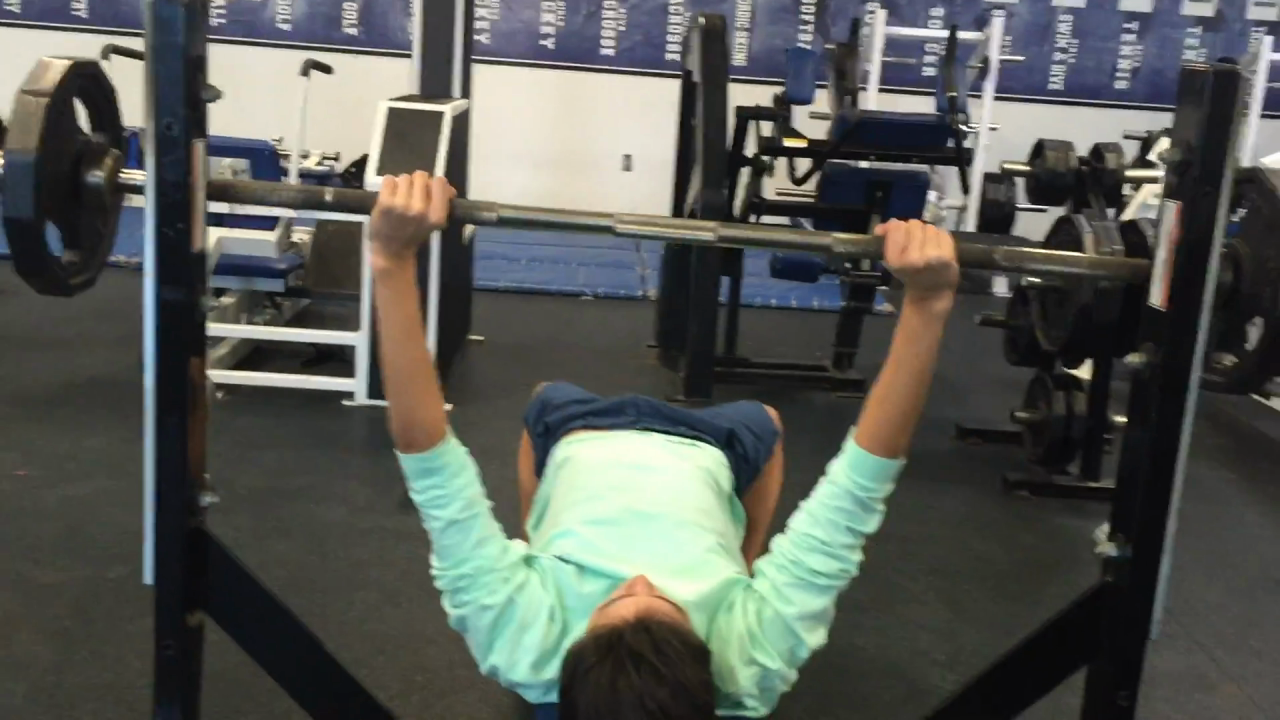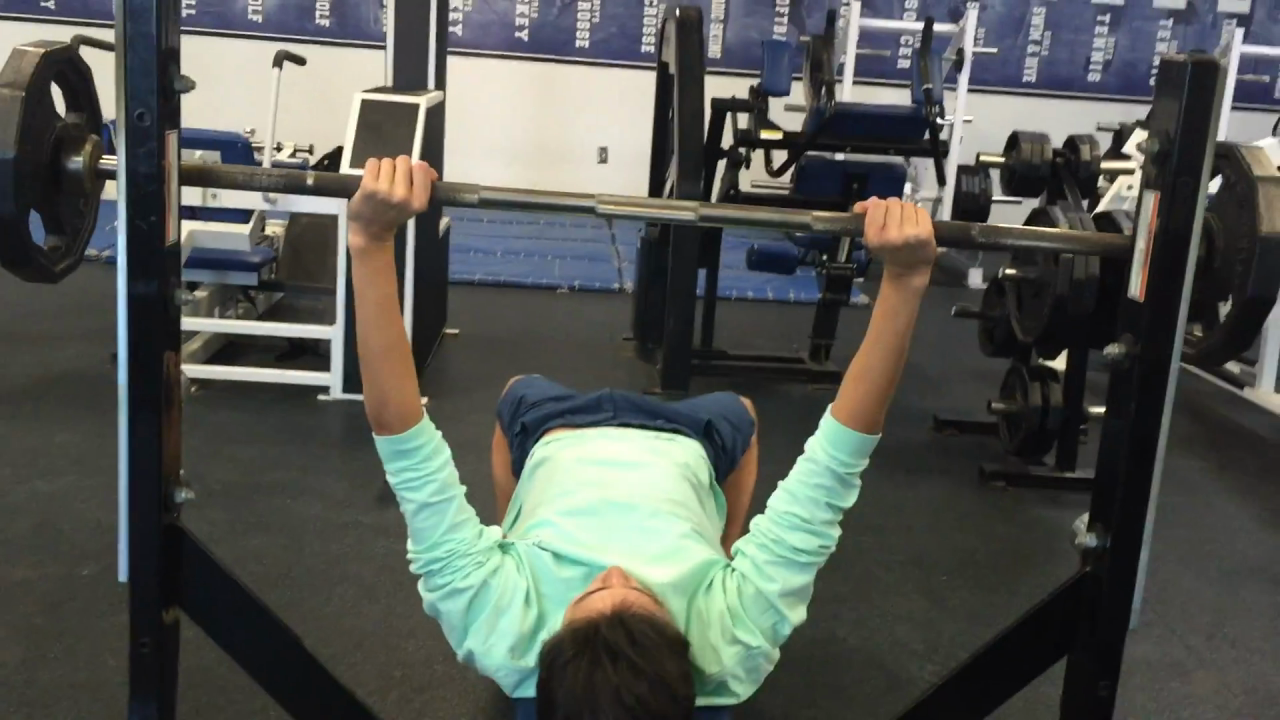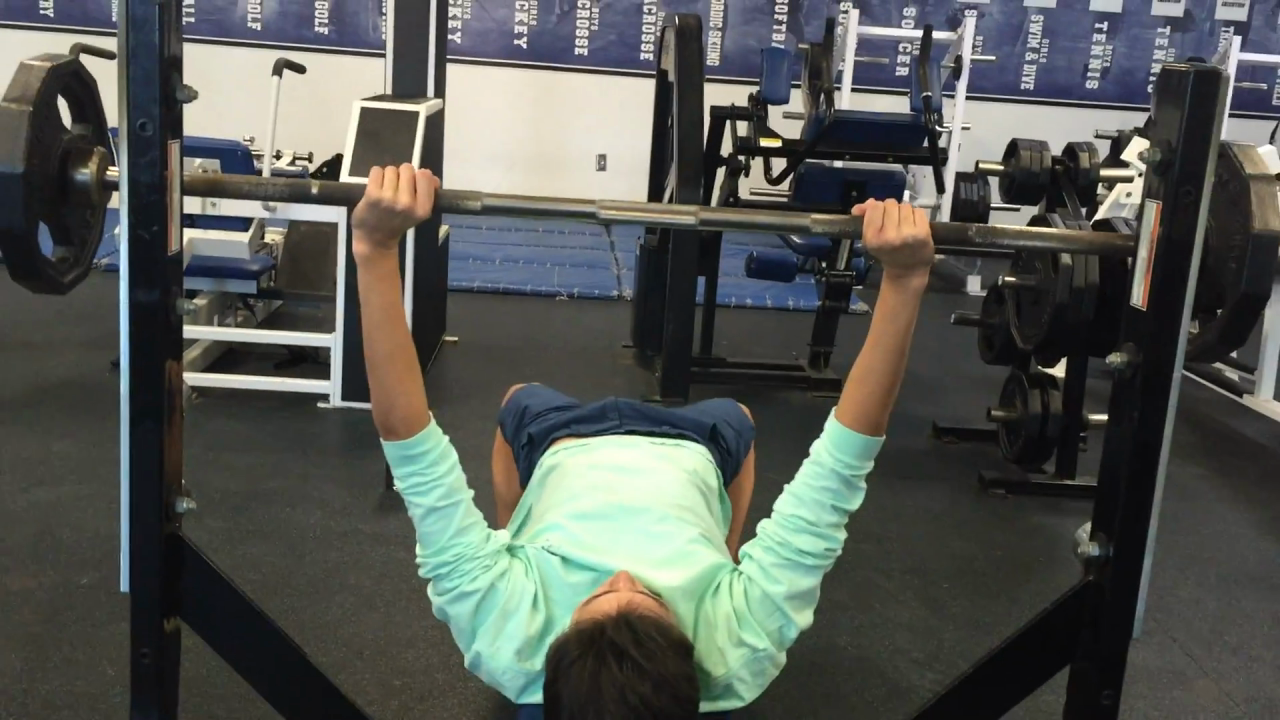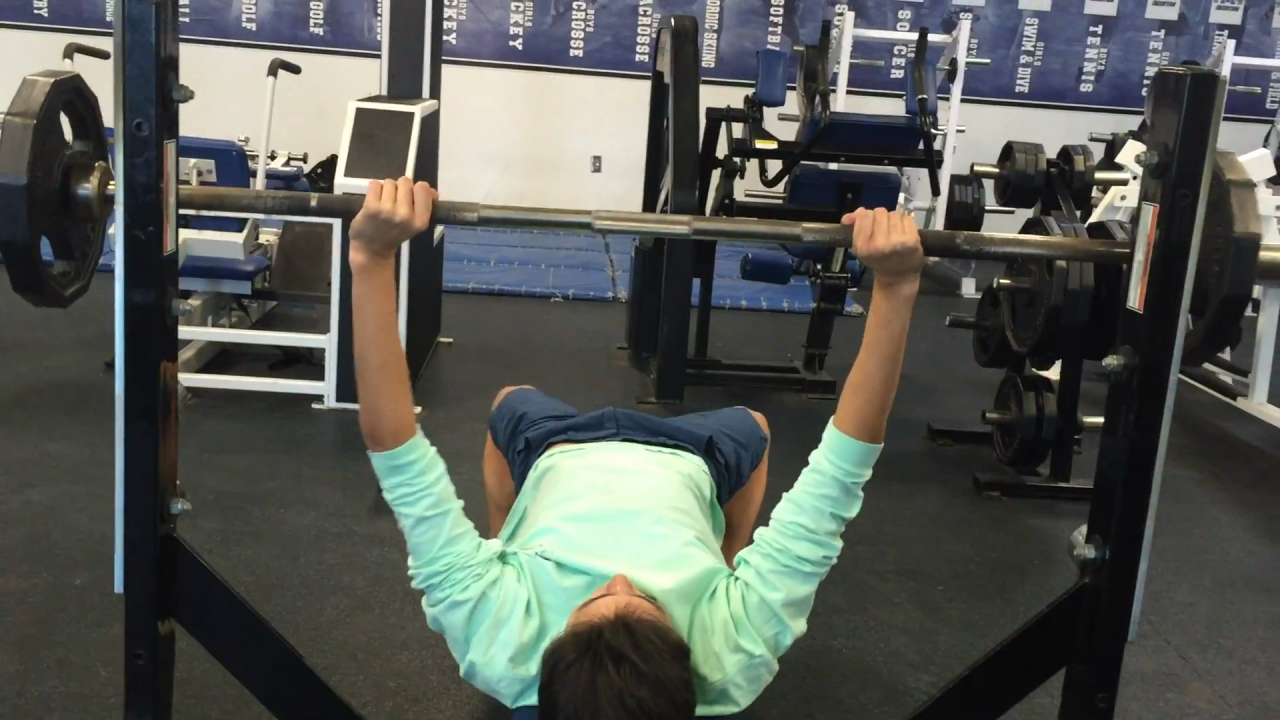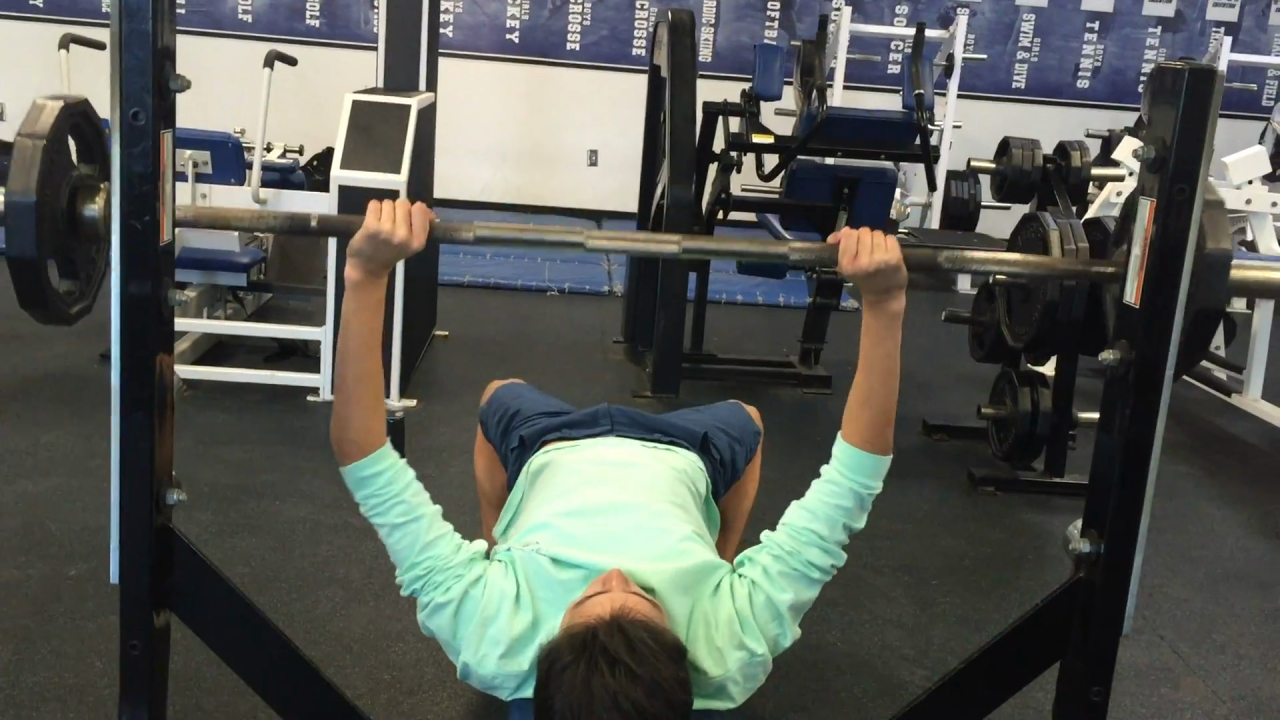
dt=0.2s
person 1, frame 1
left shoulder: (521, 645)
right shoulder: (752, 652)
left elbow: (429, 466)
right elbow: (861, 482)
left wrist: (393, 260)
right wrist: (926, 303)
left knee: (551, 401)
right knee: (759, 420)
person 1, frame 2
left shoulder: (500, 631)
right shoulder: (732, 640)
left elbow: (404, 447)
right elbow: (839, 457)
left wrist: (370, 242)
right wrist: (904, 279)
left knee: (524, 396)
right knee: (734, 412)
person 1, frame 3
left shoulder: (508, 640)
right shoulder: (737, 647)
left elbow: (413, 454)
right elbow: (843, 463)
left wrist: (375, 249)
right wrist: (903, 281)
left knee: (523, 402)
right knee: (732, 419)
person 1, frame 4
left shoulder: (501, 646)
right shoulder: (733, 651)
left elbow: (398, 459)
right elbow: (842, 470)
left wrist: (372, 260)
right wrist: (893, 288)
left knee: (515, 404)
right knee: (748, 426)
person 1, frame 5
left shoulder: (493, 641)
right shoulder: (729, 648)
left elbow: (367, 467)
right elbow: (854, 479)
left wrist: (366, 276)
right wrist: (883, 305)
left knee: (504, 397)
right knee: (742, 419)
